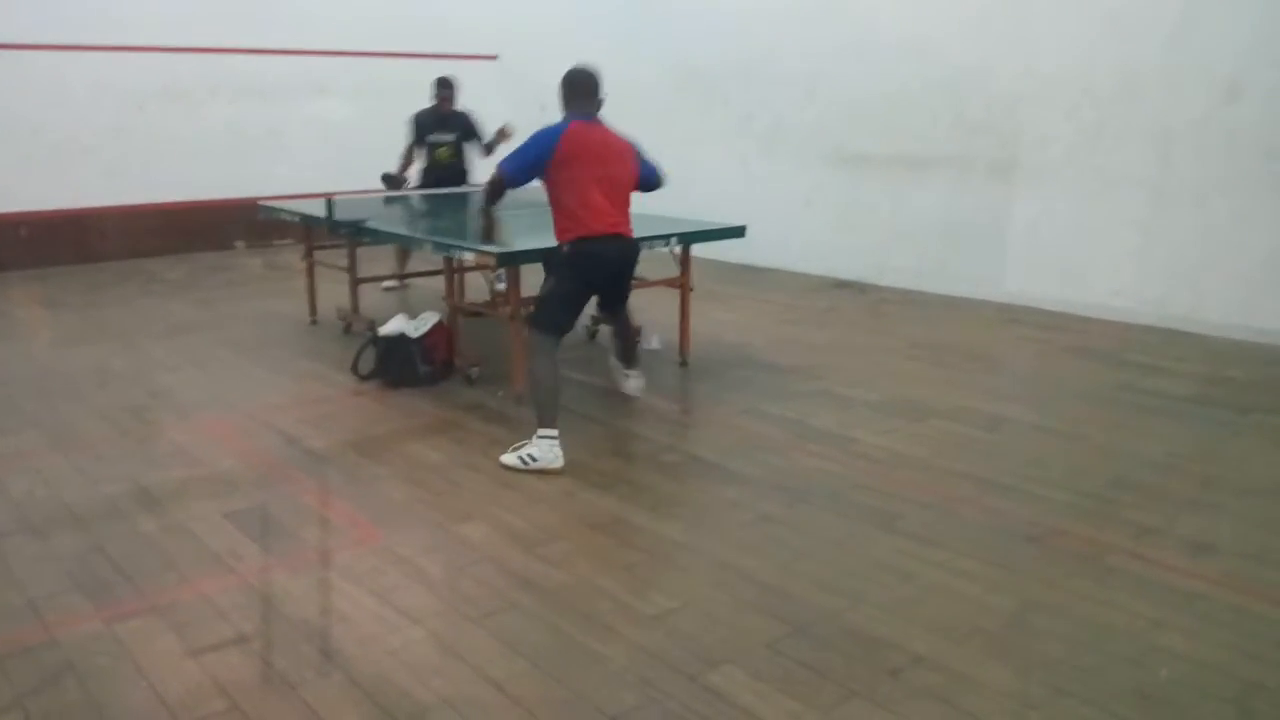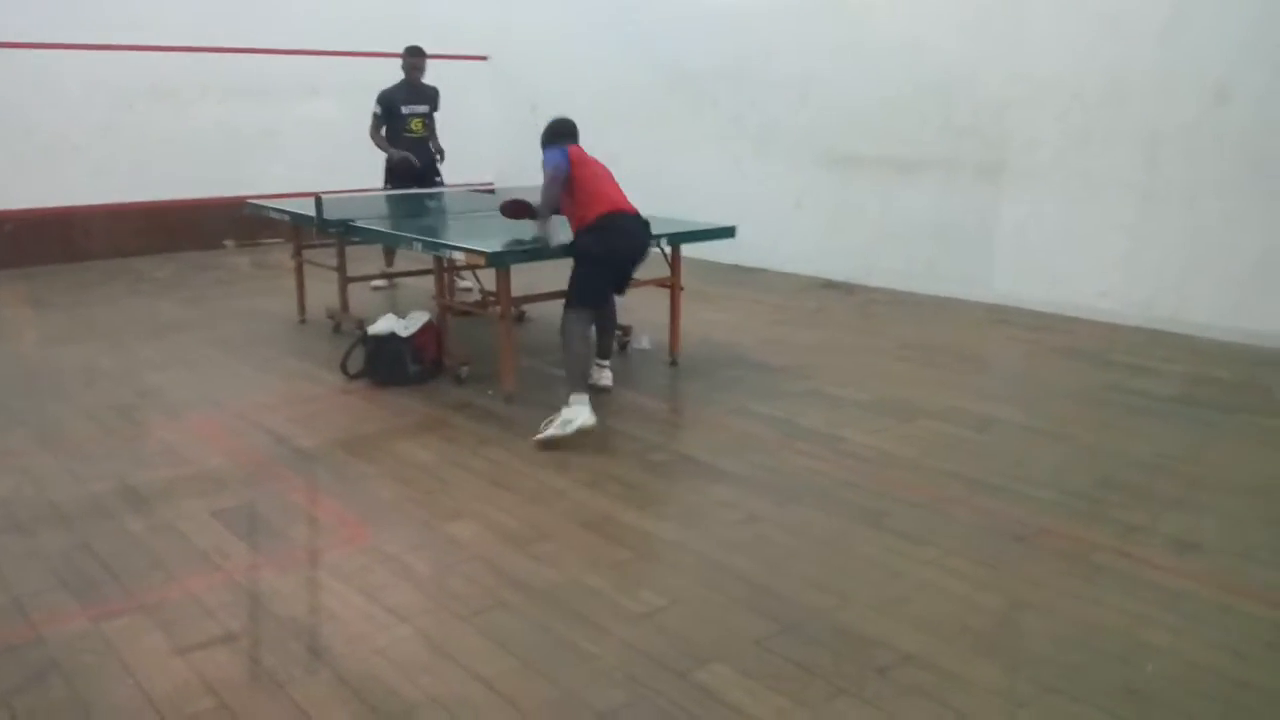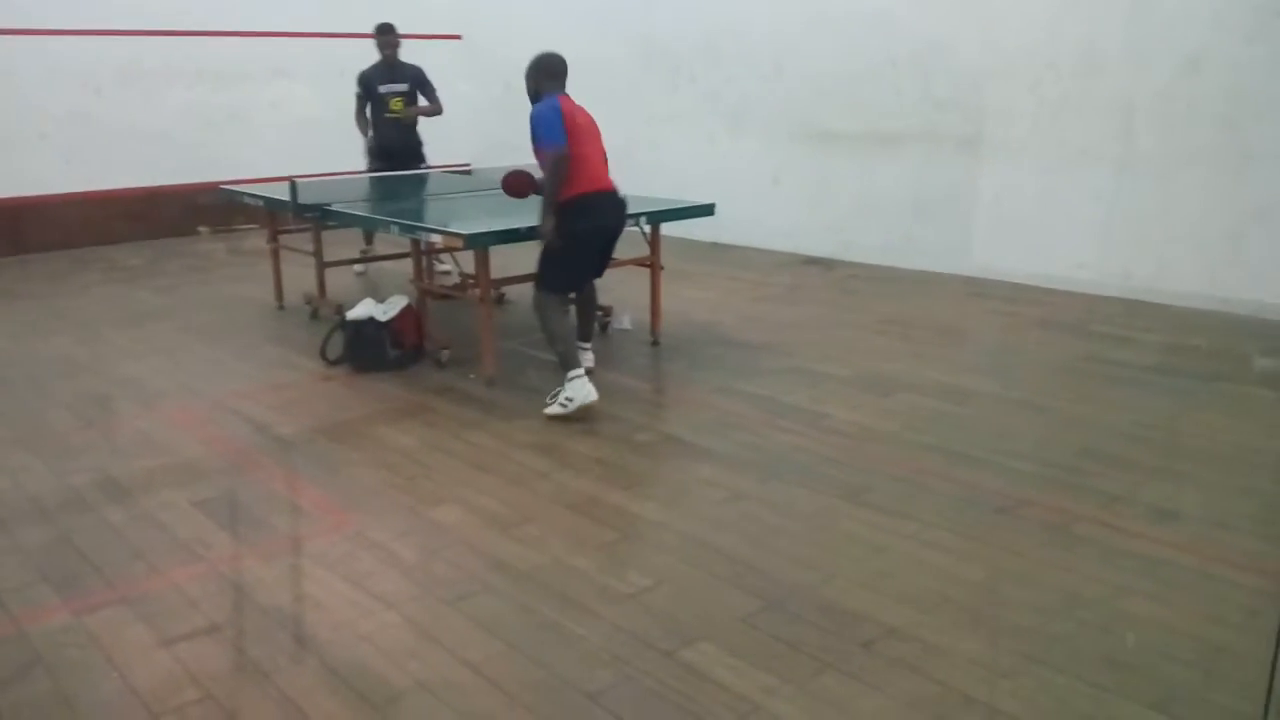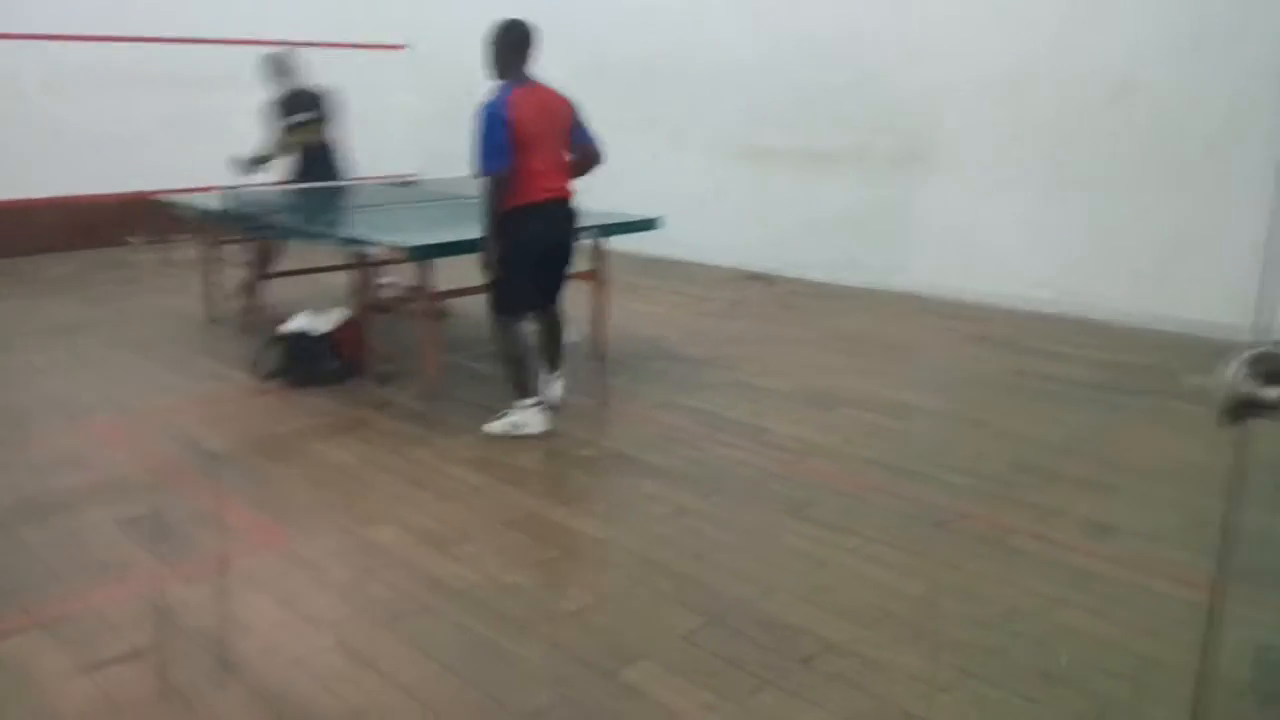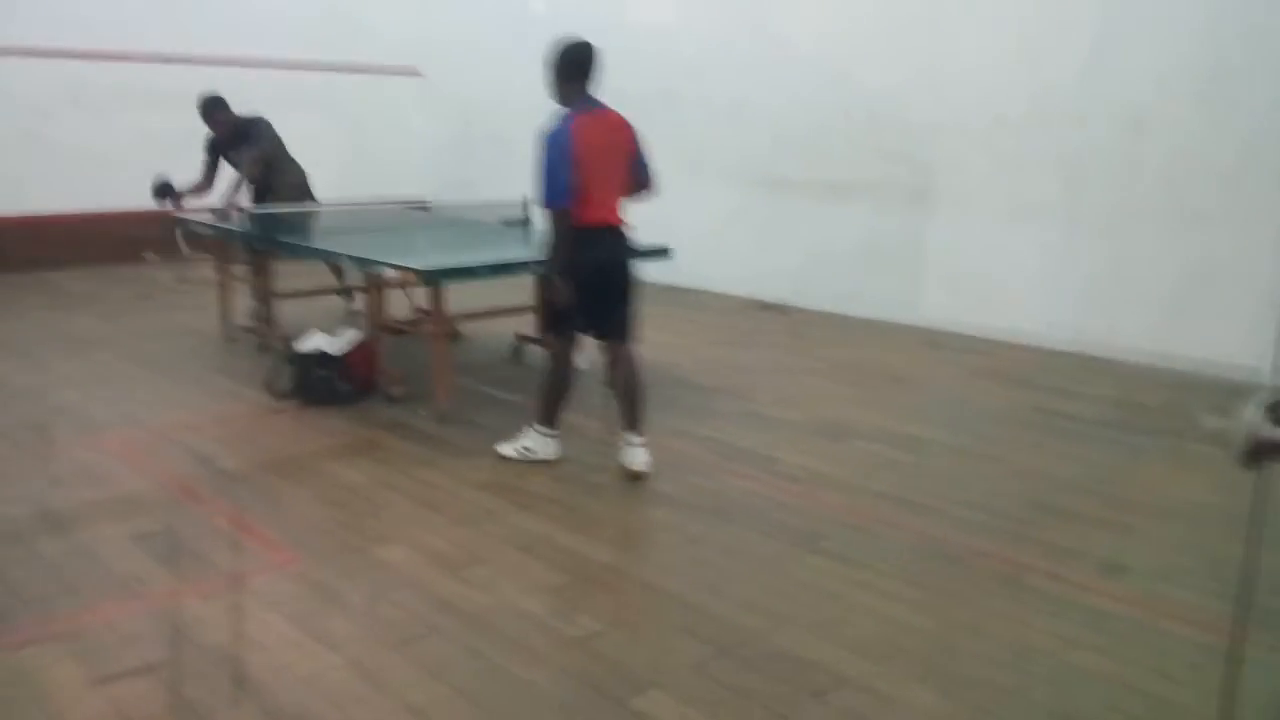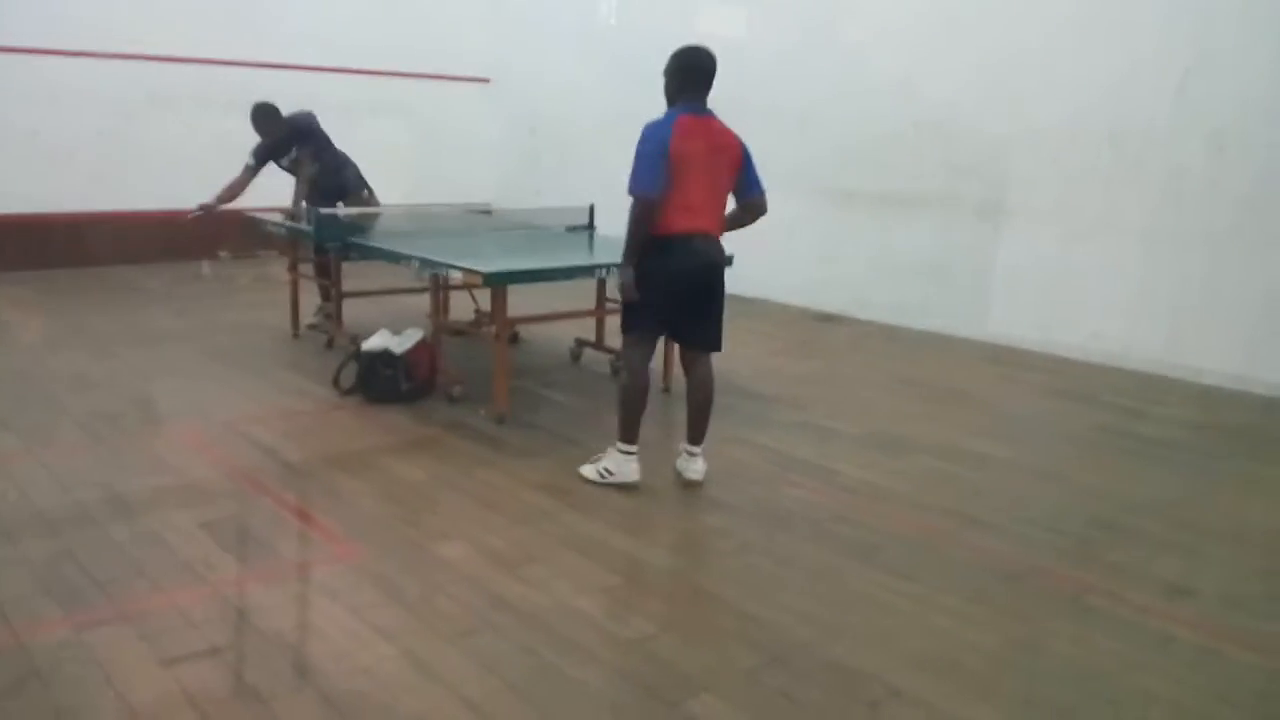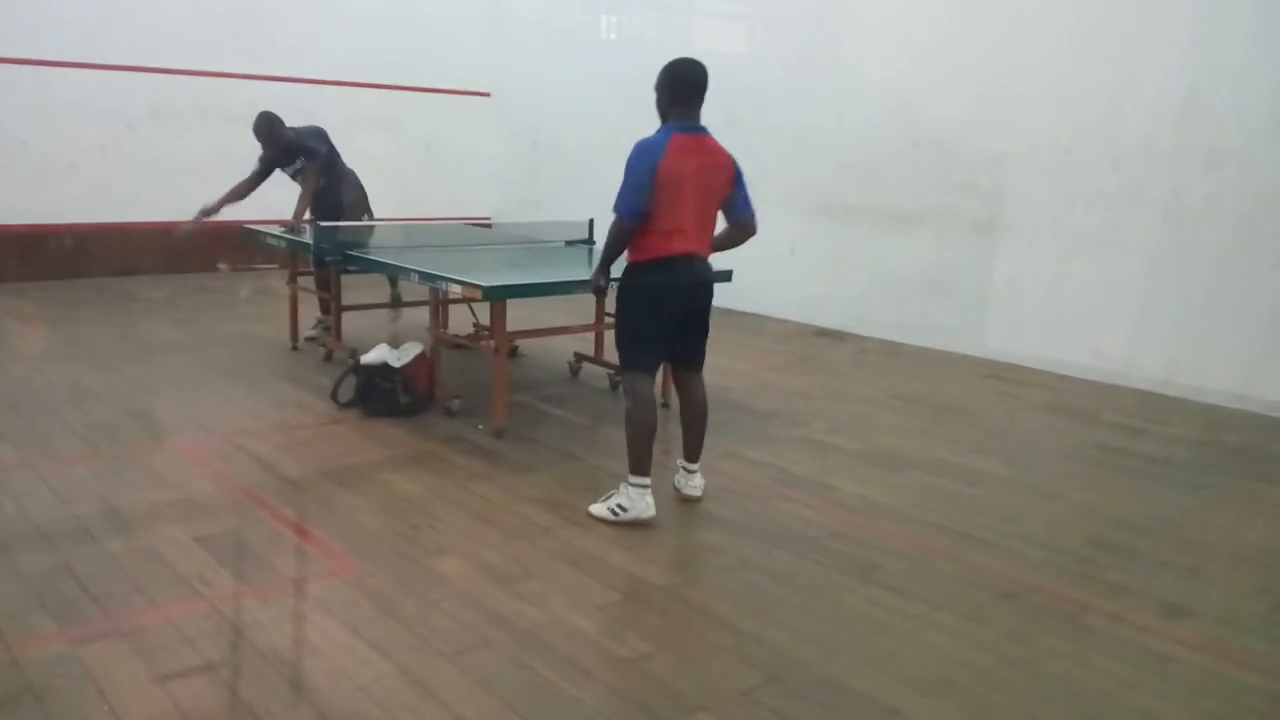
dt=0.4s
person 1, frame 1
left shoulder: (554, 138)
right shoulder: (625, 146)
left elbow: (500, 179)
right elbow: (655, 179)
left wrist: (487, 214)
left hip: (581, 251)
right hip: (622, 248)
left knee: (542, 340)
right knee: (615, 309)
left ankle: (546, 440)
right ankle: (629, 373)
person 1, frame 2
left shoulder: (556, 154)
right shoulder: (592, 163)
left elbow: (558, 178)
left wrist: (543, 219)
right wrist: (542, 213)
left hip: (606, 233)
right hip: (637, 230)
left knee: (575, 317)
right knee: (602, 295)
left ankle: (577, 407)
right ankle: (602, 367)
person 1, frame 3
left shoulder: (545, 111)
right shoulder: (580, 113)
left elbow: (558, 159)
left wrist: (548, 211)
right wrist: (550, 186)
left hip: (580, 211)
right hip: (611, 206)
left knee: (549, 298)
right knee: (583, 281)
left ankle: (577, 381)
right ankle: (583, 350)
person 1, frame 4
left shoulder: (498, 107)
right shoulder: (560, 102)
left elbow: (499, 180)
right elbow: (590, 157)
left wrist: (490, 240)
left hip: (522, 222)
right hip: (559, 215)
left knee: (507, 318)
right knee: (547, 305)
left ankle: (528, 409)
right ankle: (551, 381)
person 1, frame 5
left shoulder: (561, 134)
right shoulder: (622, 126)
left elbow: (562, 212)
right elbow: (642, 181)
left wrist: (556, 274)
left hip: (580, 247)
right hip: (614, 243)
left knee: (561, 344)
right knee: (617, 346)
left ankle: (544, 436)
right ankle: (635, 444)
person 1, frame 6
left shoulder: (659, 132)
right shoulder: (731, 141)
left elbow: (646, 201)
right elbow: (755, 206)
left wrist: (628, 262)
left hip: (663, 253)
right hip: (707, 256)
left knee: (636, 352)
right knee: (698, 357)
left ankle: (625, 455)
right ankle: (693, 455)
person 1, frame 7
left shoulder: (650, 151)
right shoulder: (723, 159)
left elbow: (626, 223)
right elbow: (744, 227)
left wrist: (602, 269)
left hip: (651, 277)
right hip: (696, 276)
left knee: (638, 380)
right knee: (690, 375)
left ankle: (639, 492)
right ankle: (691, 473)
person 2, frame 1
left shoulder: (463, 120)
right shoulder: (421, 119)
left elbow: (485, 150)
right elbow: (413, 147)
left wrist: (495, 141)
right wrist: (401, 171)
left hip: (456, 181)
right hip: (431, 181)
right ankle: (400, 275)
person 2, frame 2
left shoulder: (432, 93)
right shoulder: (388, 96)
right elbow: (374, 132)
left wrist: (437, 144)
right wrist: (392, 152)
left hip: (427, 166)
right hip: (398, 168)
right ankle: (388, 271)
person 2, frame 3
left shoulder: (414, 73)
right shoulder: (367, 77)
left elbow: (438, 107)
right elbow: (360, 113)
left wrist: (417, 111)
right wrist: (368, 137)
left hip: (410, 149)
right hip: (381, 150)
right ankle: (366, 252)
person 2, frame 4
left shoulder: (317, 98)
right shoulder: (281, 105)
left elbow: (324, 136)
right elbow: (285, 140)
right wrist: (268, 155)
left hip: (325, 172)
right hip: (302, 173)
right ankle: (253, 282)
person 2, frame 5
left shoulder: (257, 127)
right shoulder: (216, 143)
left elbow: (251, 169)
right elbow: (207, 182)
right wrist: (185, 193)
left hip: (294, 189)
right hip: (264, 195)
right knee: (256, 250)
left ankle: (344, 287)
right ankle: (263, 307)
person 2, frame 6
left shoulder: (304, 123)
right shoulder: (265, 148)
left elbow: (306, 166)
right elbow: (241, 182)
left wrist: (298, 203)
right wrist: (212, 205)
left hip: (346, 179)
right hip: (319, 192)
right knee: (321, 247)
right ankle: (327, 305)
person 2, frame 7
left shoulder: (314, 137)
right shoulder: (273, 154)
left elbow: (309, 180)
right elbow: (251, 183)
left wrist: (297, 218)
right wrist: (218, 205)
left hip: (349, 197)
right hip: (322, 203)
right knee: (321, 261)
left ankle: (394, 290)
right ankle: (326, 319)
